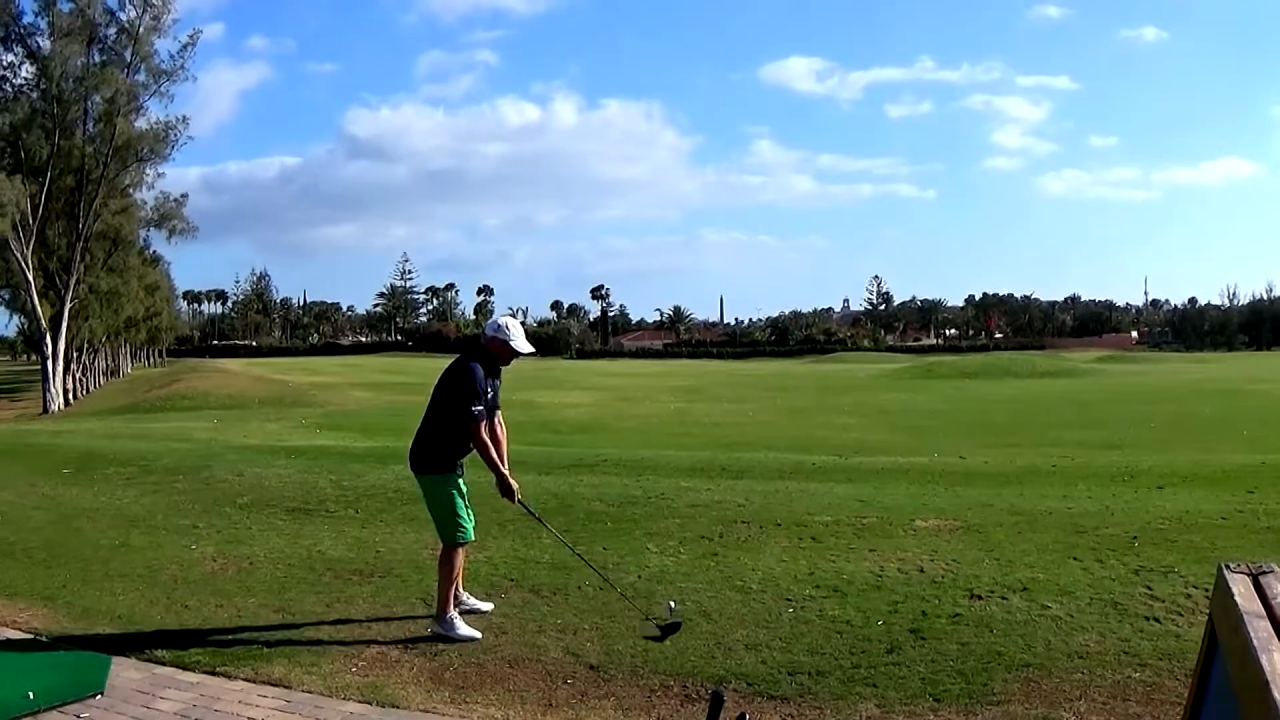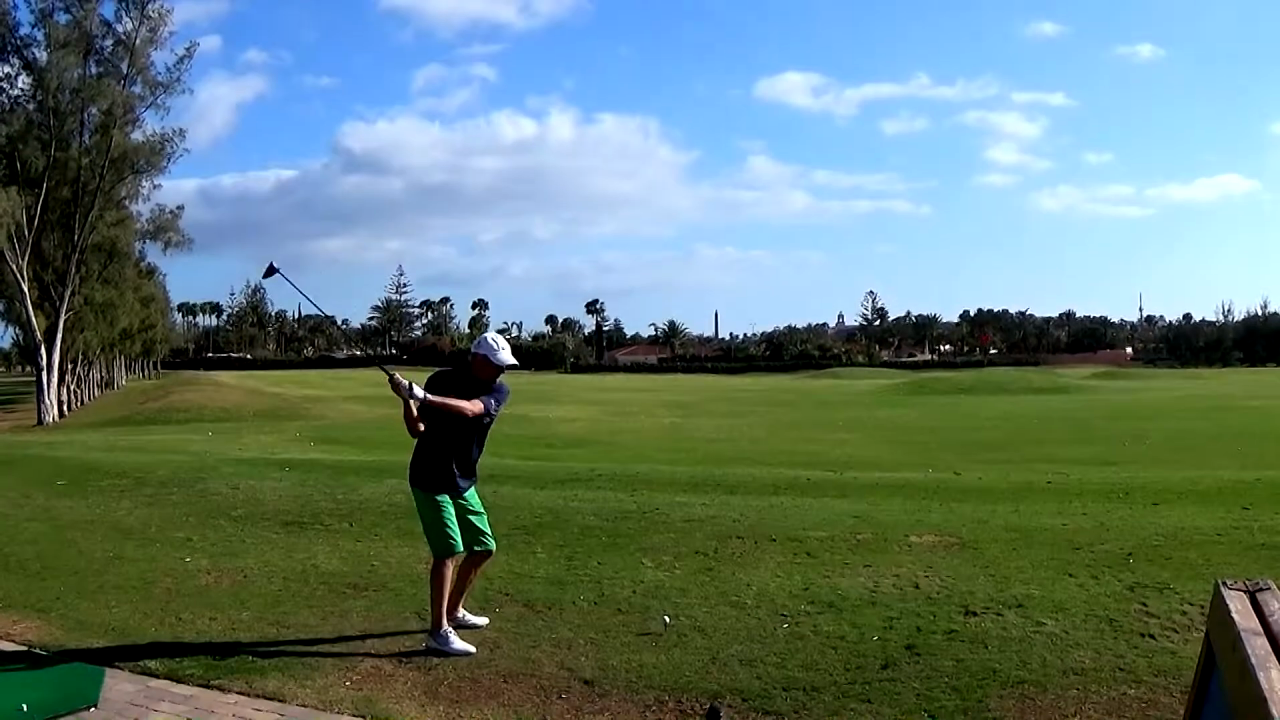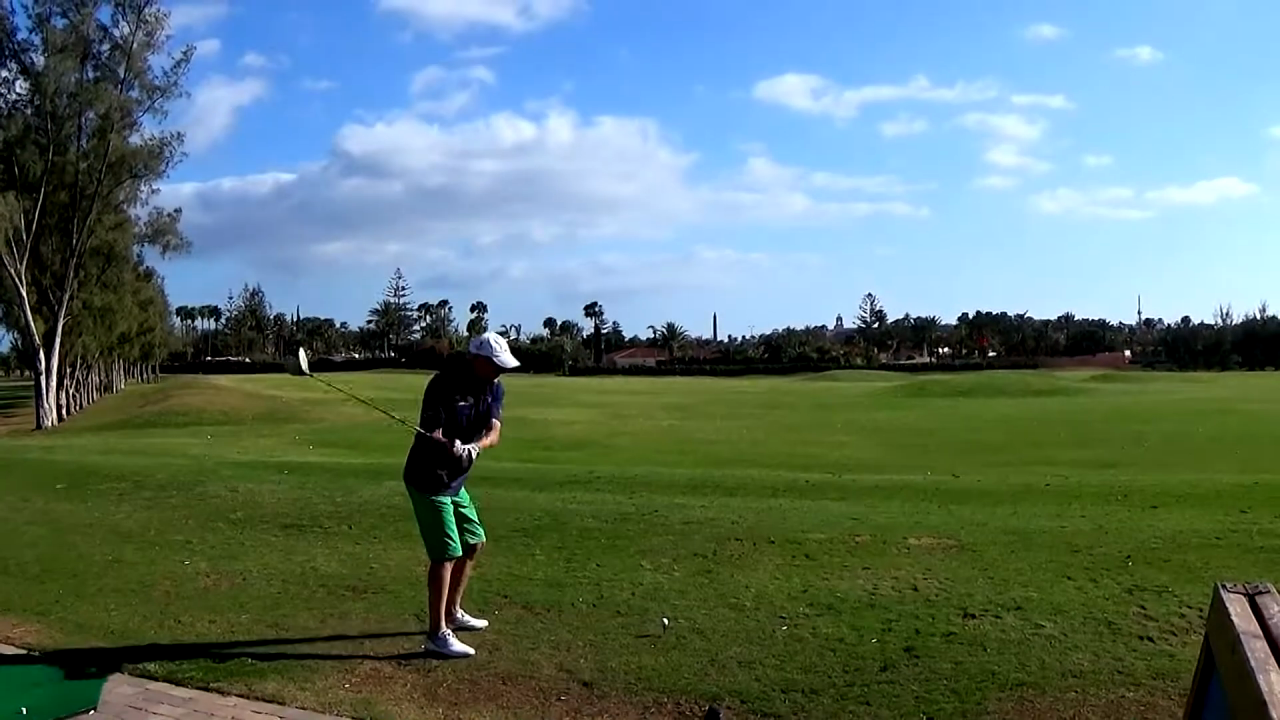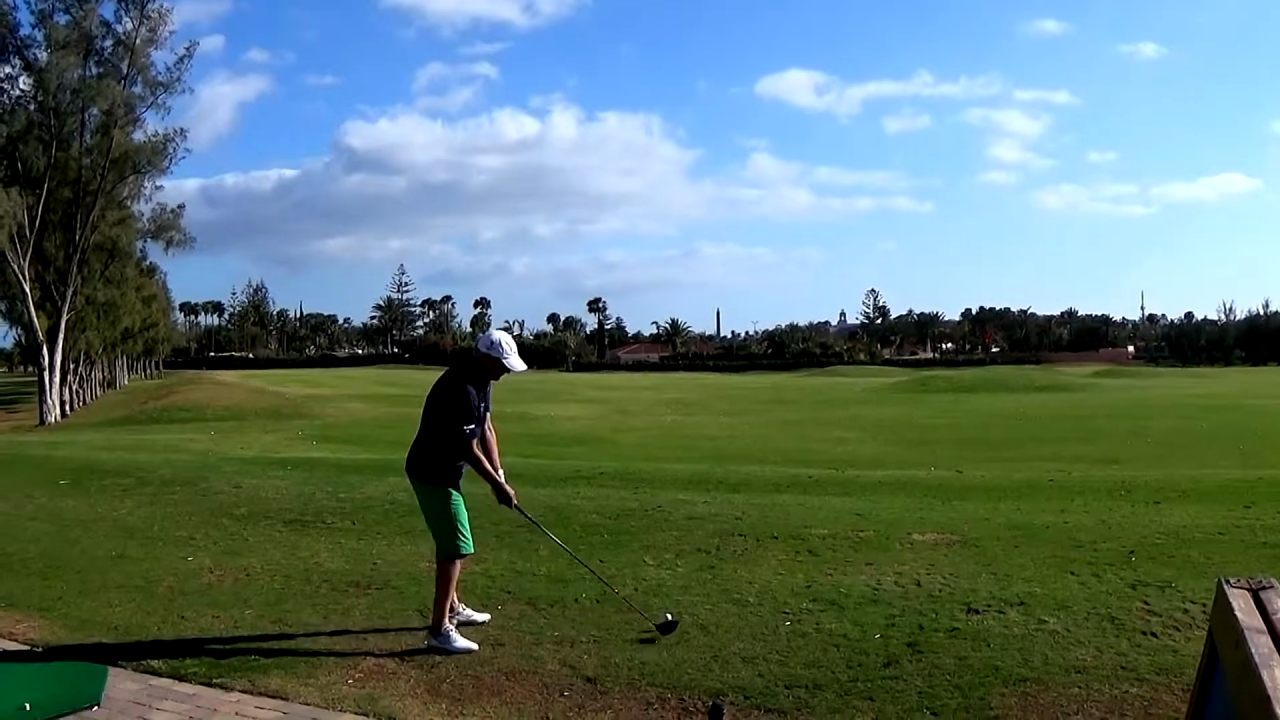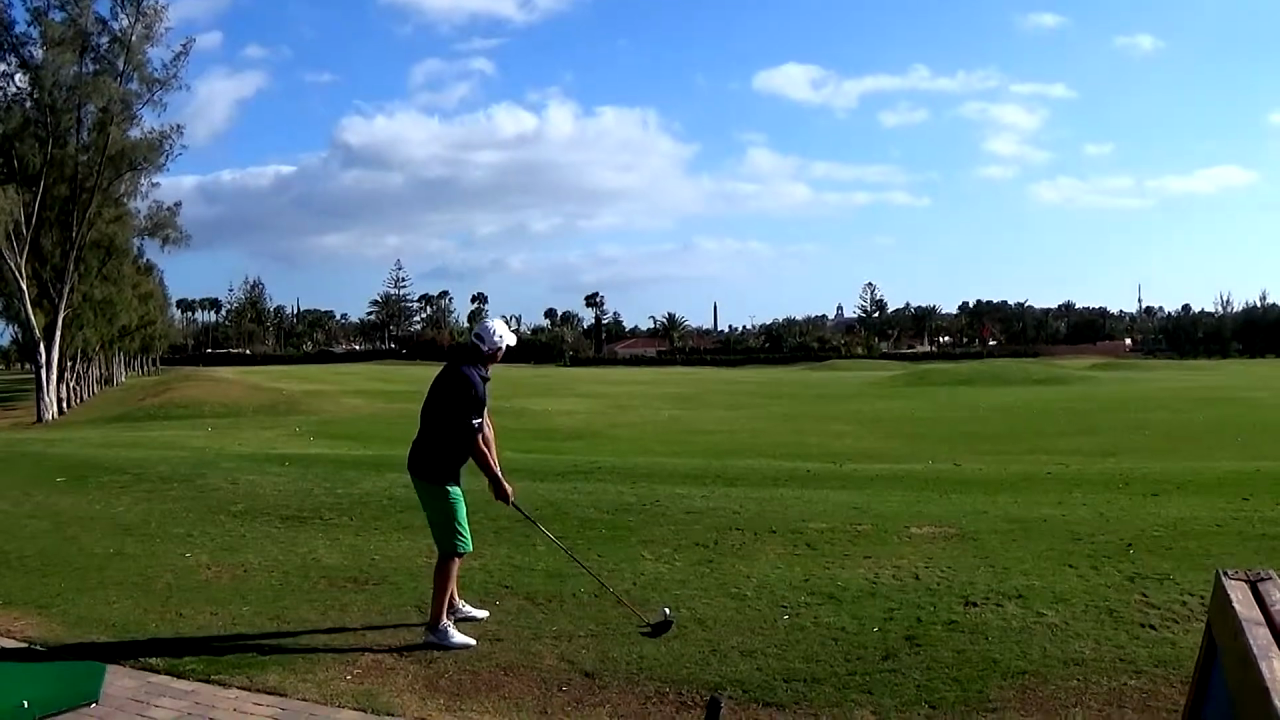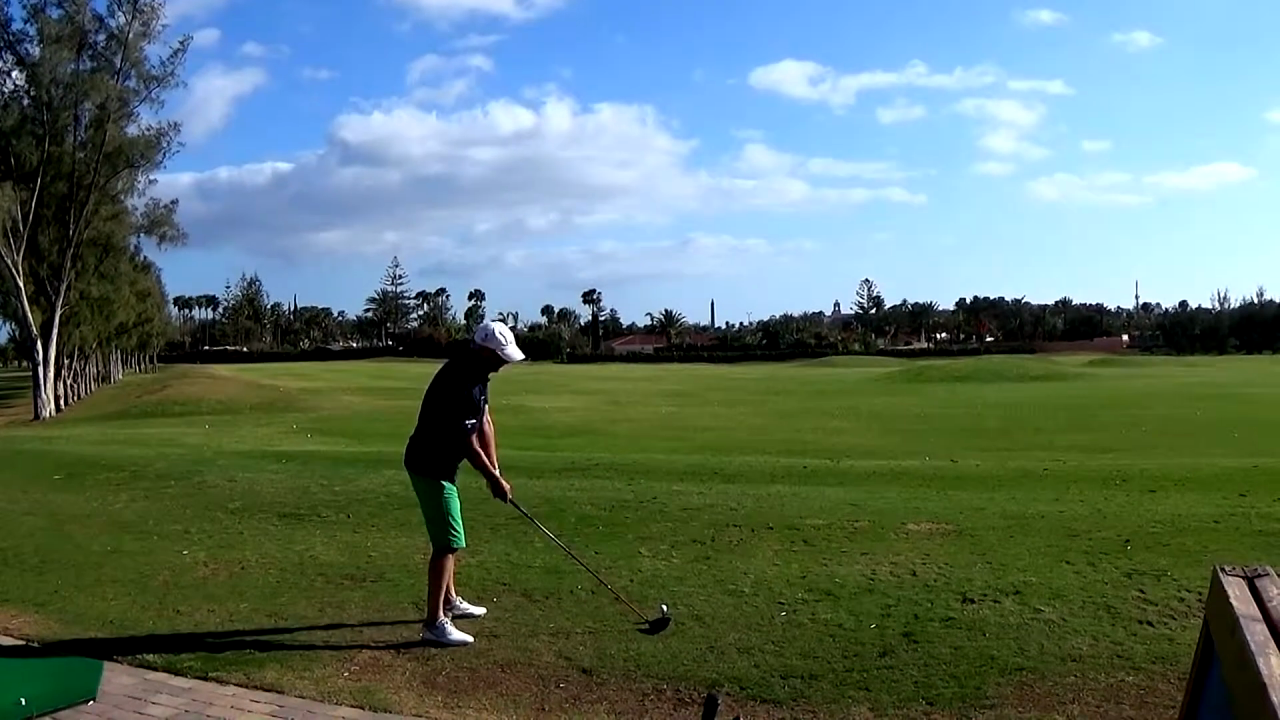
dt=0.5s
person 1, frame 1
left shoulder: (491, 371)
right shoulder: (470, 372)
left elbow: (496, 423)
right elbow: (478, 435)
left wrist: (505, 469)
right wrist: (502, 477)
left hip: (448, 460)
right hip: (434, 462)
left knee: (462, 529)
right knee: (458, 535)
left ankle: (458, 596)
right ankle: (444, 616)
person 1, frame 2
left shoulder: (499, 391)
right shoulder: (441, 381)
left elbow: (468, 410)
right elbow: (416, 430)
left wrist: (423, 397)
right wrist: (406, 399)
left hip: (464, 481)
right hip: (430, 480)
left knee: (483, 547)
right knee: (449, 550)
left ankle: (454, 611)
right ankle: (439, 630)
person 1, frame 3
left shoulder: (494, 389)
right shoulder: (443, 384)
left elbow: (493, 432)
right elbow: (431, 436)
left wrist: (473, 447)
right wrist: (448, 446)
left hip: (455, 480)
right hip: (428, 480)
left knee: (471, 543)
right knee: (447, 553)
left ankle: (452, 612)
right ankle: (438, 633)
person 1, frame 4
left shoulder: (480, 380)
right shoulder: (461, 389)
left elbow: (486, 430)
right elbow: (470, 451)
left wrist: (500, 476)
right wrist: (499, 485)
left hip: (441, 470)
right hip: (433, 472)
left knee: (451, 544)
right knee: (456, 548)
left ankle: (453, 608)
right ankle: (440, 629)
person 1, frame 5
left shoulder: (470, 370)
right shoulder: (467, 381)
left elbow: (485, 426)
right elbow: (475, 444)
left wrist: (497, 473)
right wrist: (498, 482)
left hip: (438, 466)
right hip: (435, 470)
left knee: (452, 540)
right knee: (455, 545)
left ankle: (453, 604)
right ankle: (437, 625)
person 1, frame 6
left shoulder: (477, 370)
right shoulder: (462, 384)
left elbow: (485, 422)
right elbow: (469, 445)
left wrist: (495, 470)
right wrist: (495, 480)
left hip: (439, 462)
right hip: (430, 466)
left knee: (450, 536)
right knee: (448, 541)
left ankle: (449, 601)
right ankle: (435, 622)
